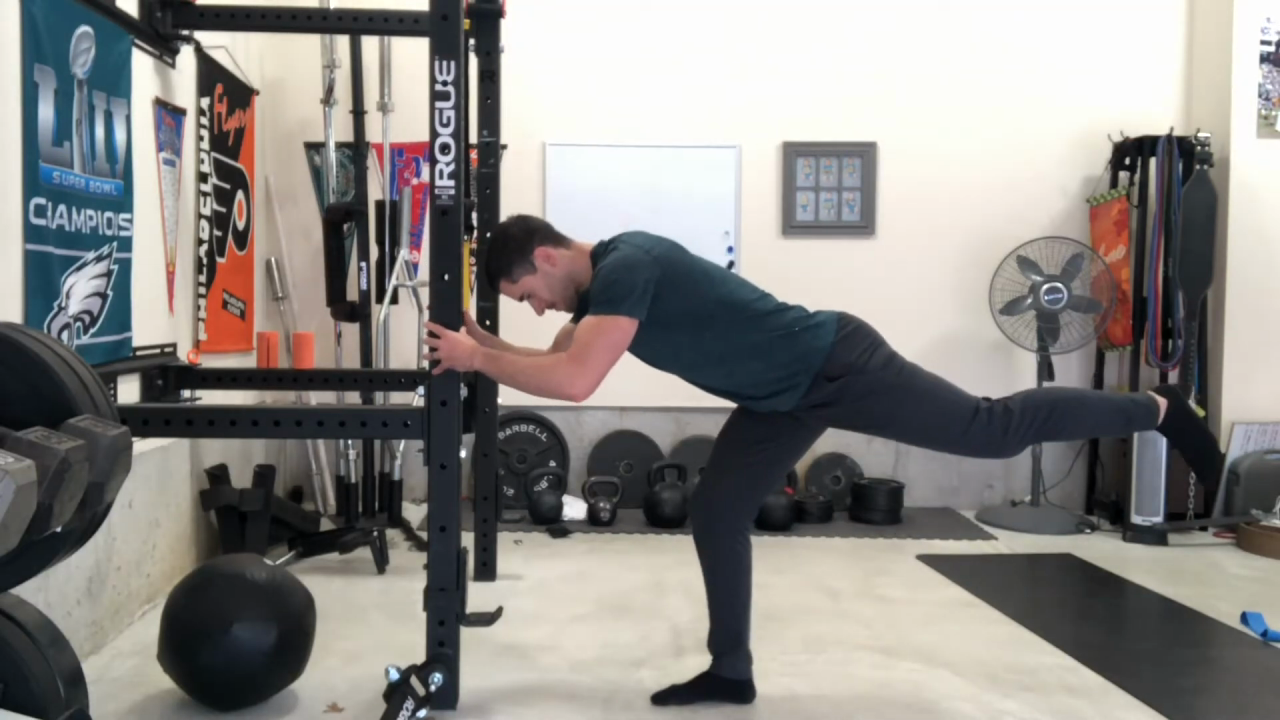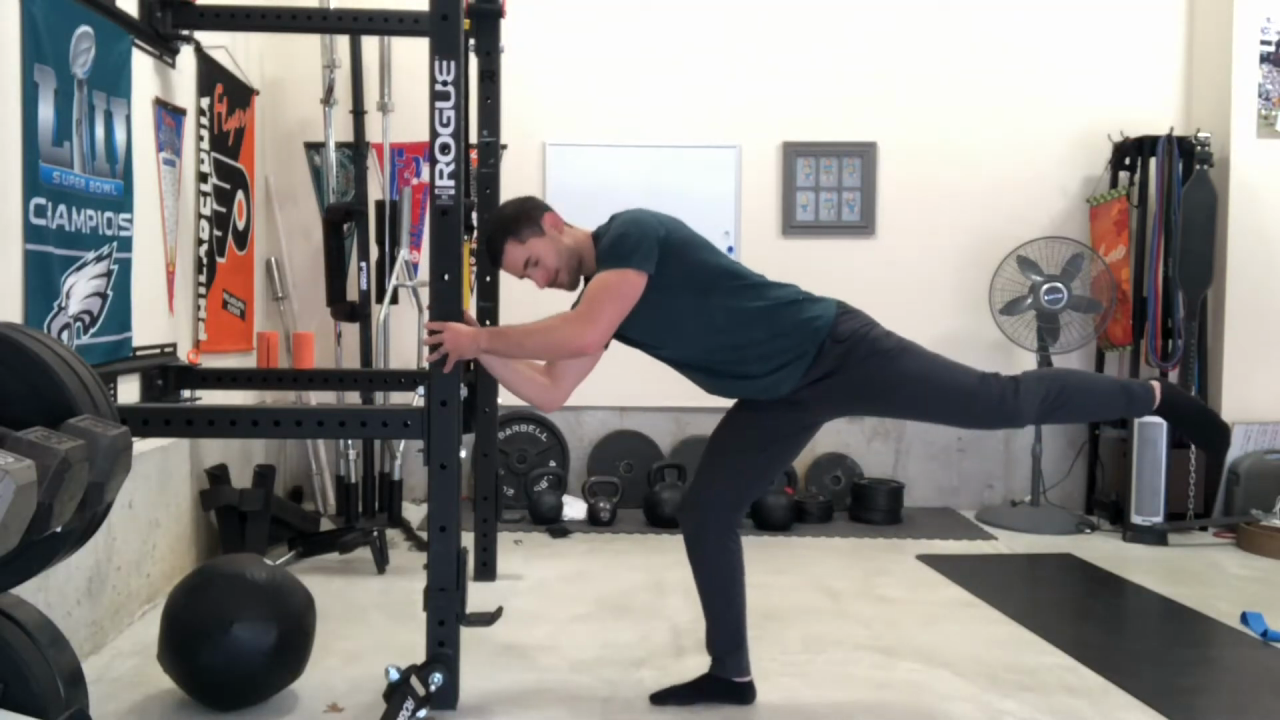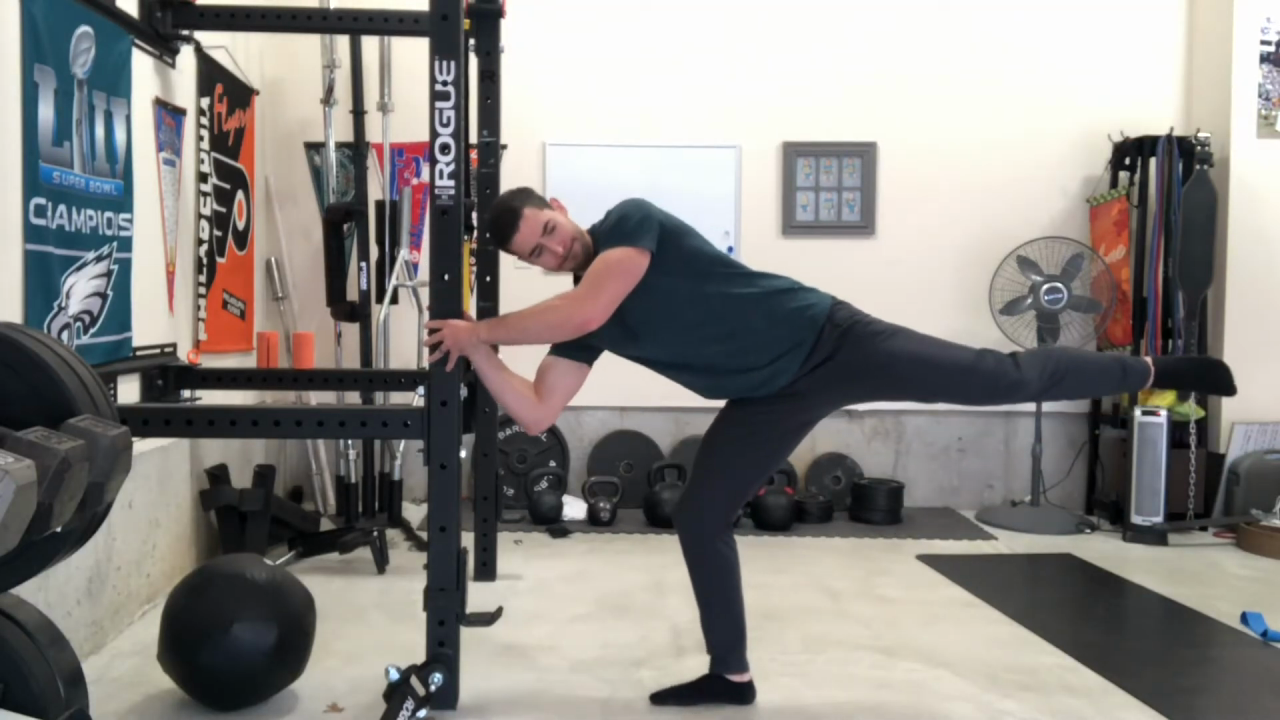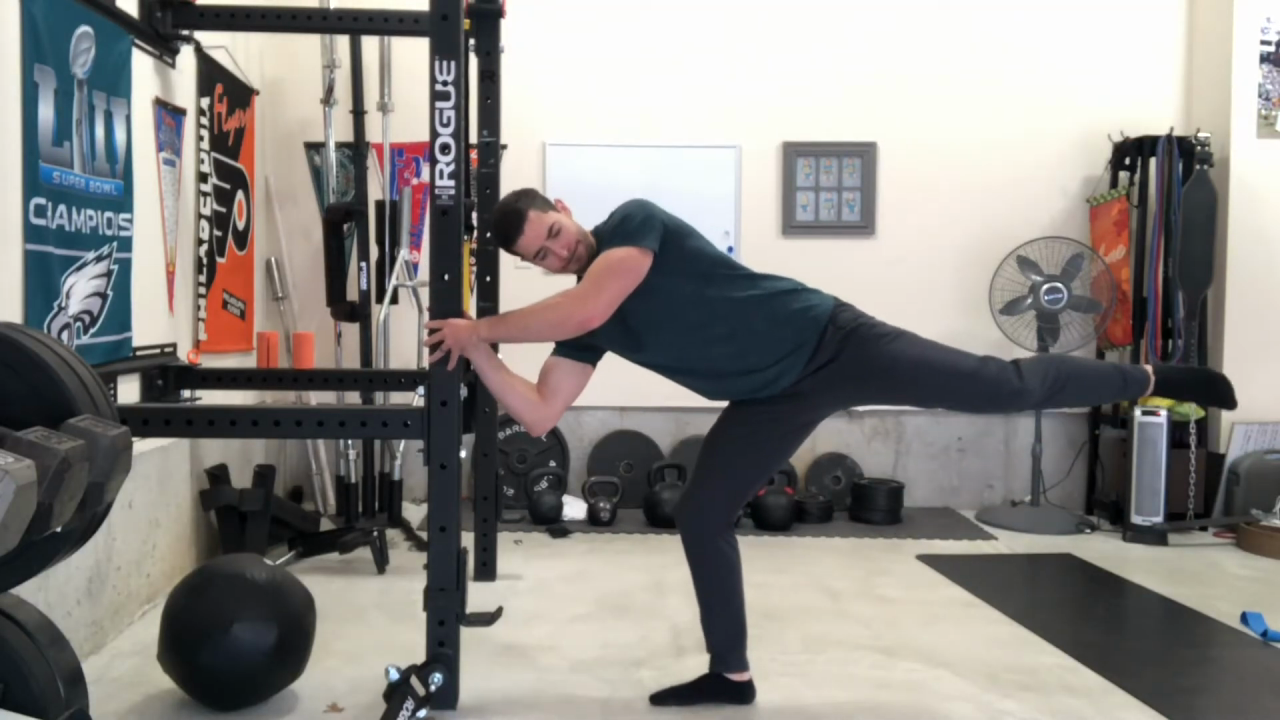
dt=0.5s
person 1, frame 1
left shoulder: (627, 266)
right shoulder: (603, 289)
left elbow: (574, 381)
right elbow: (556, 365)
left wrist: (477, 358)
right wrist: (481, 342)
left hip: (836, 367)
right hip: (784, 397)
left knee: (991, 430)
right knee: (716, 512)
left ankle: (1157, 411)
right ankle: (730, 670)
person 1, frame 2
left shoulder: (633, 233)
right shoulder: (597, 296)
left elbow: (581, 336)
right elbow: (549, 390)
left wrist: (481, 336)
right wrist: (480, 349)
left hip: (833, 348)
right hip: (779, 396)
left knee: (1001, 403)
right knee: (705, 515)
left ankle: (1153, 396)
right ankle: (732, 673)
person 1, frame 3
left shoulder: (631, 221)
right shoulder: (581, 318)
left elbow: (585, 311)
right elbow: (535, 413)
left wrist: (479, 328)
right wrist: (477, 354)
left hip: (825, 340)
right hip: (770, 395)
left knee: (998, 377)
right knee: (699, 517)
left ankle: (1151, 370)
right ankle: (730, 673)
person 1, frame 4
left shoulder: (634, 223)
right shoulder: (586, 315)
left elbow: (583, 311)
right elbow: (539, 413)
left wrist: (479, 326)
right wrist: (477, 353)
left hip: (826, 340)
right hip: (773, 396)
left knee: (1000, 387)
right knee: (702, 515)
left ankle: (1152, 378)
right ankle: (730, 673)
